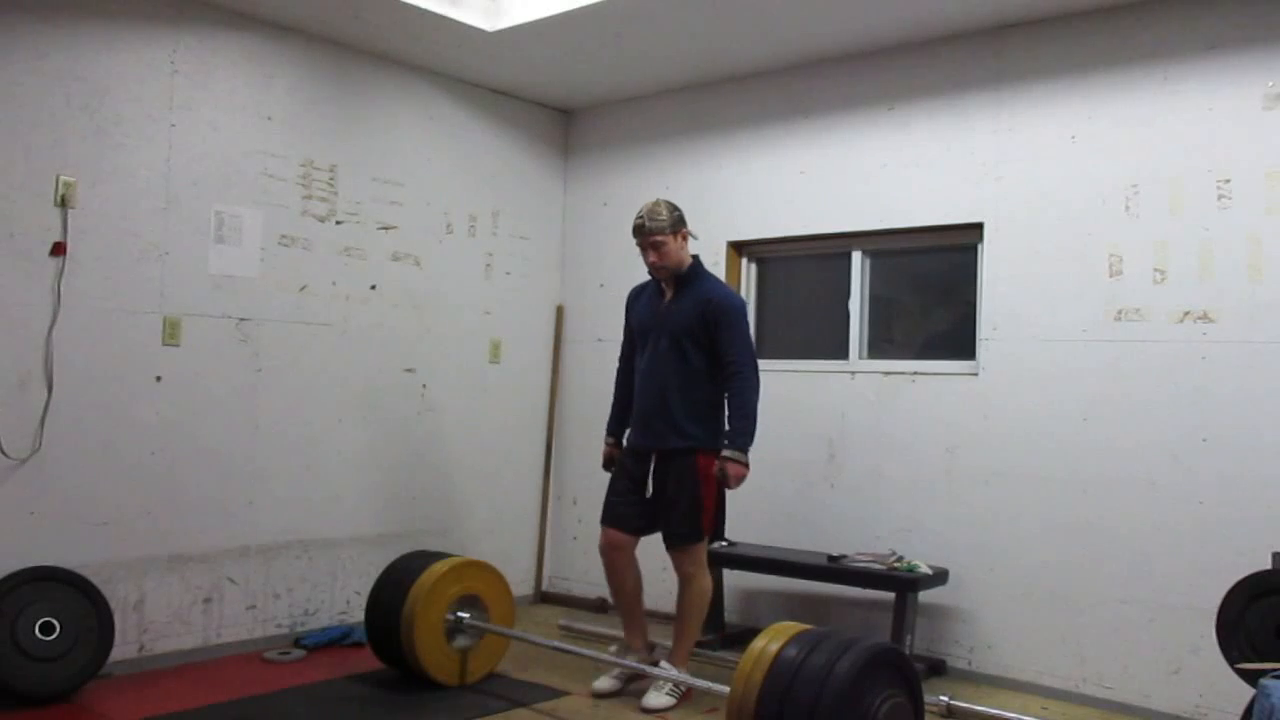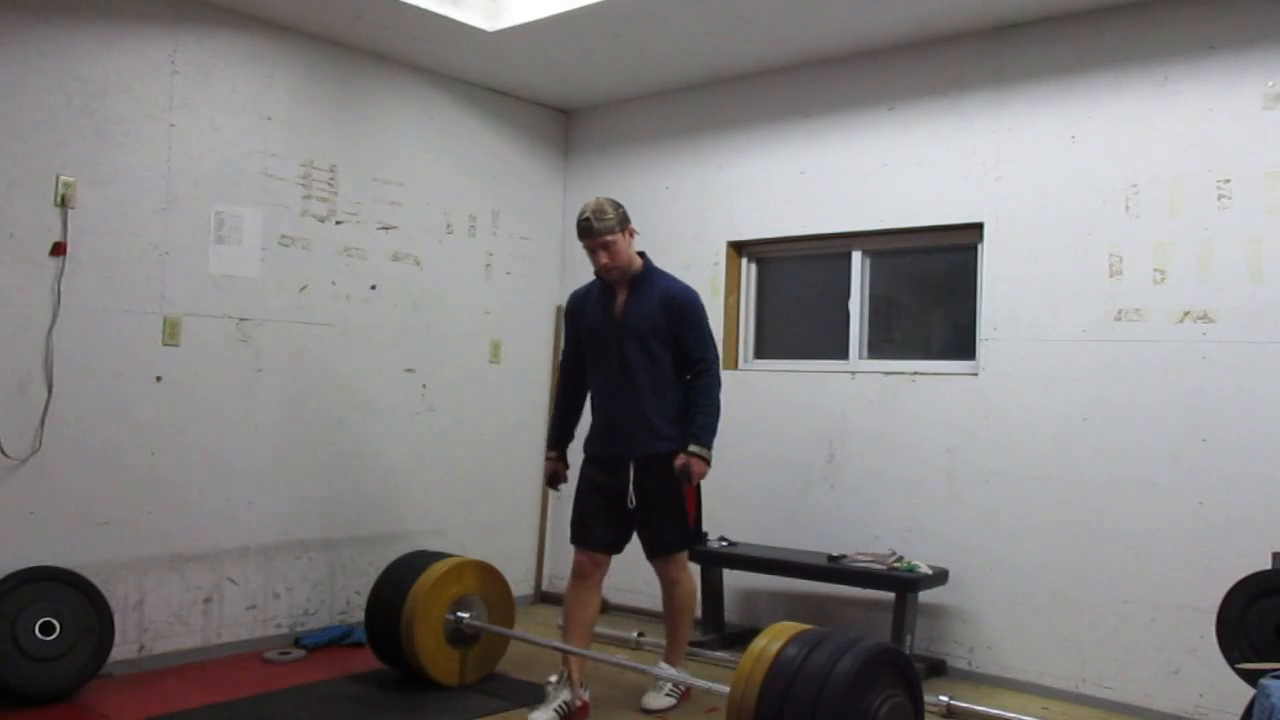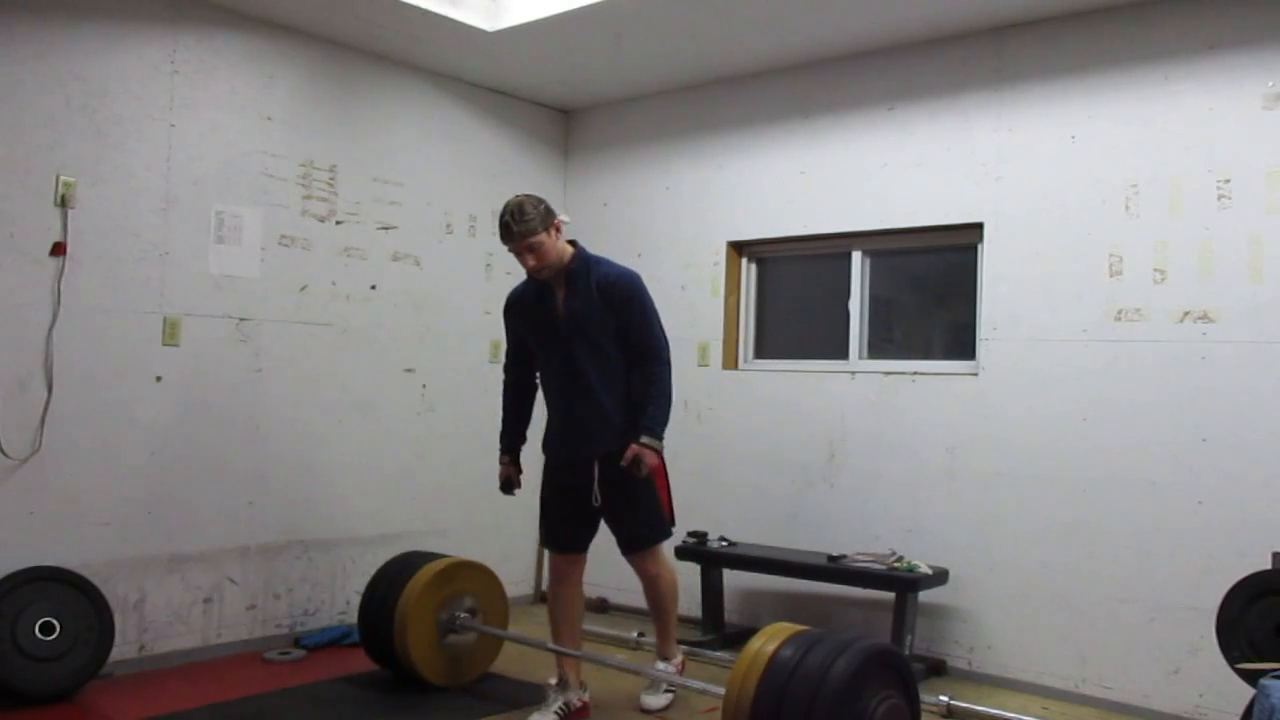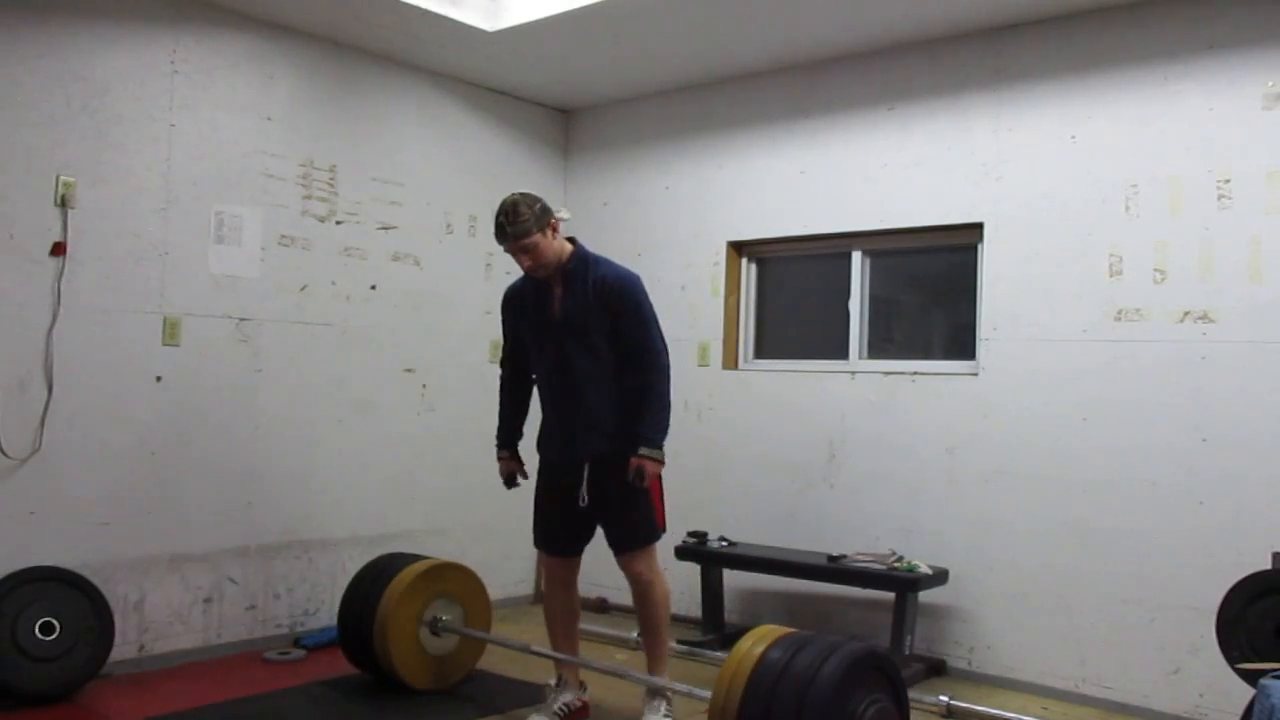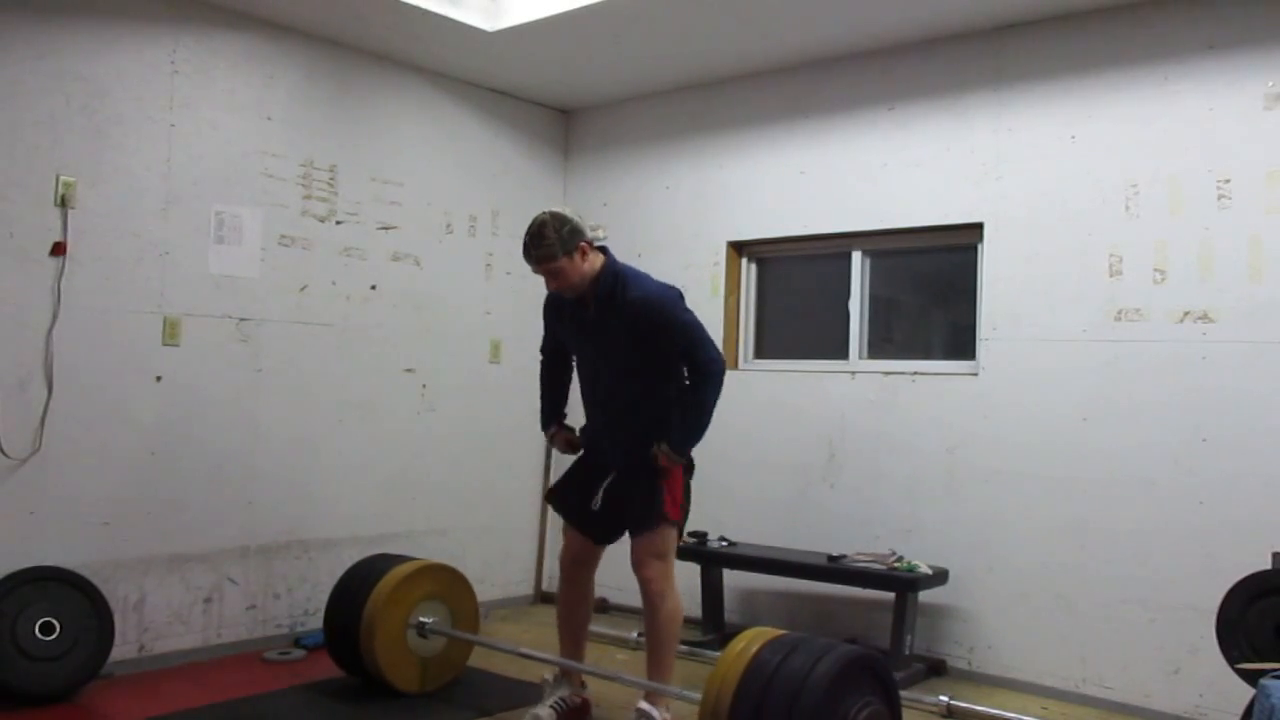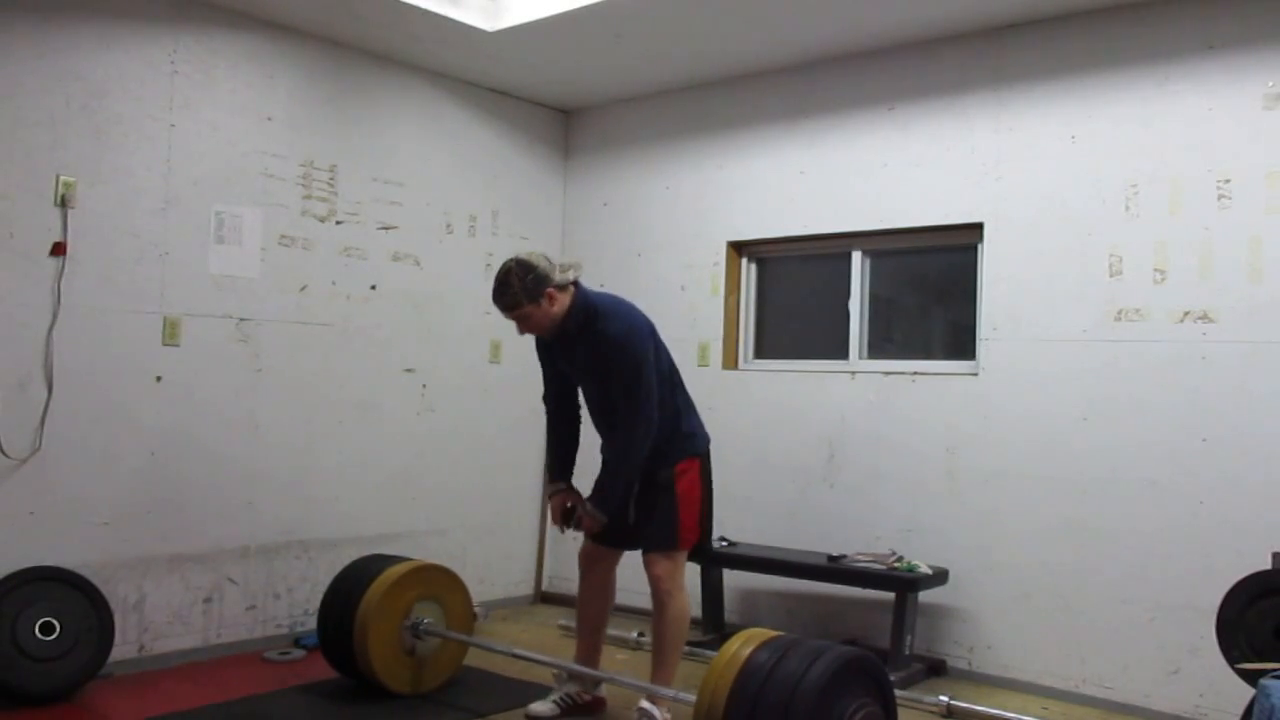
dt=0.4s
person 1, frame 1
left shoulder: (718, 300)
right shoulder: (639, 298)
left elbow: (742, 378)
left wrist: (737, 448)
right wrist: (614, 433)
left hip: (693, 451)
right hip: (641, 447)
left knee: (689, 559)
right knee: (614, 543)
left ankle: (676, 668)
right ankle: (636, 650)
person 1, frame 2
left shoulder: (676, 298)
right shoulder: (582, 302)
left elbow: (705, 374)
right elbow: (571, 378)
left wrist: (699, 446)
right wrist: (556, 446)
left hip: (662, 456)
right hip: (602, 457)
left knee: (672, 565)
right knee: (586, 564)
left ankle: (674, 672)
person 1, frame 3
left shoulder: (617, 284)
right shoulder: (521, 302)
left elbow: (654, 362)
right elbow: (519, 379)
left wrist: (649, 436)
right wrist: (509, 450)
left hip: (625, 449)
right hip: (565, 454)
left knee: (648, 558)
right knee: (563, 566)
left ankle: (668, 661)
person 1, frame 4
left shoulder: (616, 284)
right shoulder: (518, 298)
left elbow: (652, 366)
right elbow: (515, 374)
left wrist: (650, 446)
right wrist: (506, 443)
left hip: (620, 452)
right hip: (559, 453)
left knee: (639, 565)
right knee: (556, 567)
person 1, frame 5
left shoulder: (650, 299)
right shoulder: (560, 305)
left elbow: (709, 368)
right elbow: (554, 363)
left wrist: (678, 442)
right wrist: (552, 421)
left hip: (653, 454)
right hip: (599, 449)
left knee: (653, 569)
right knee: (574, 559)
person 1, frame 6
left shoulder: (620, 328)
right shoulder: (552, 337)
left elbow: (640, 422)
right elbow: (561, 410)
left wrist: (601, 501)
right wrist: (558, 481)
left hip: (673, 453)
right hip: (623, 457)
left knee: (663, 571)
right knee: (593, 559)
